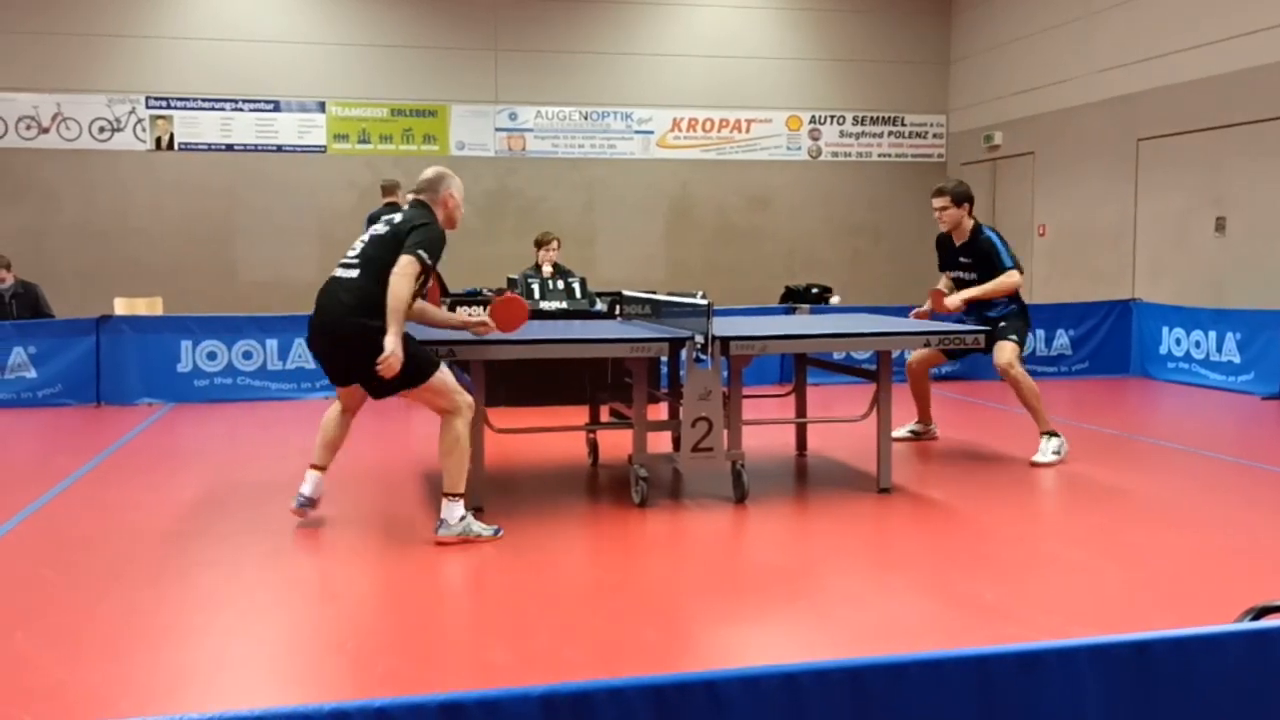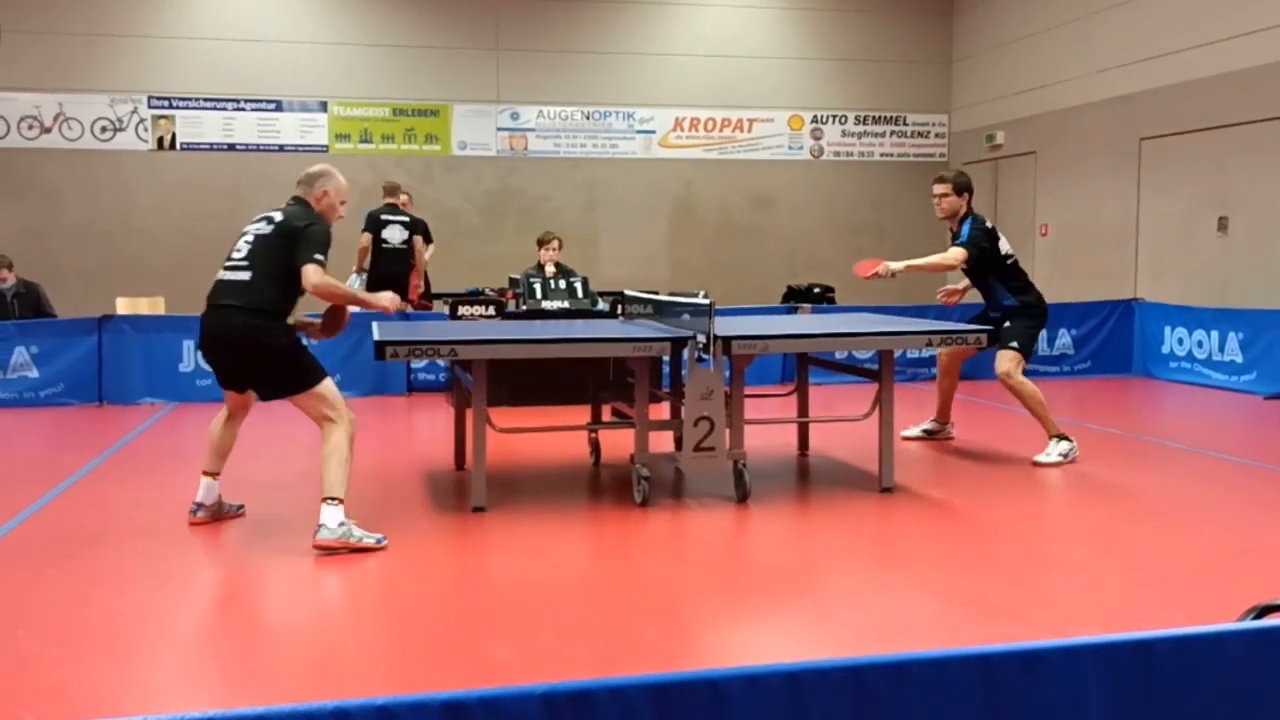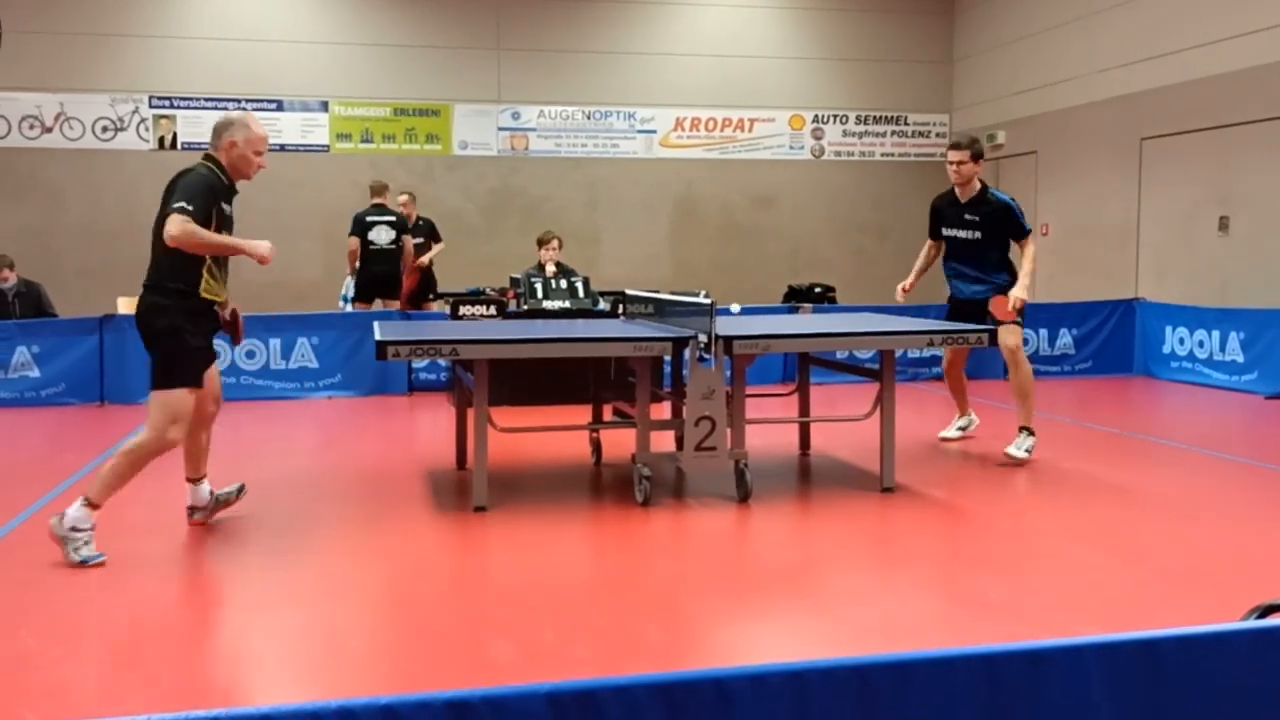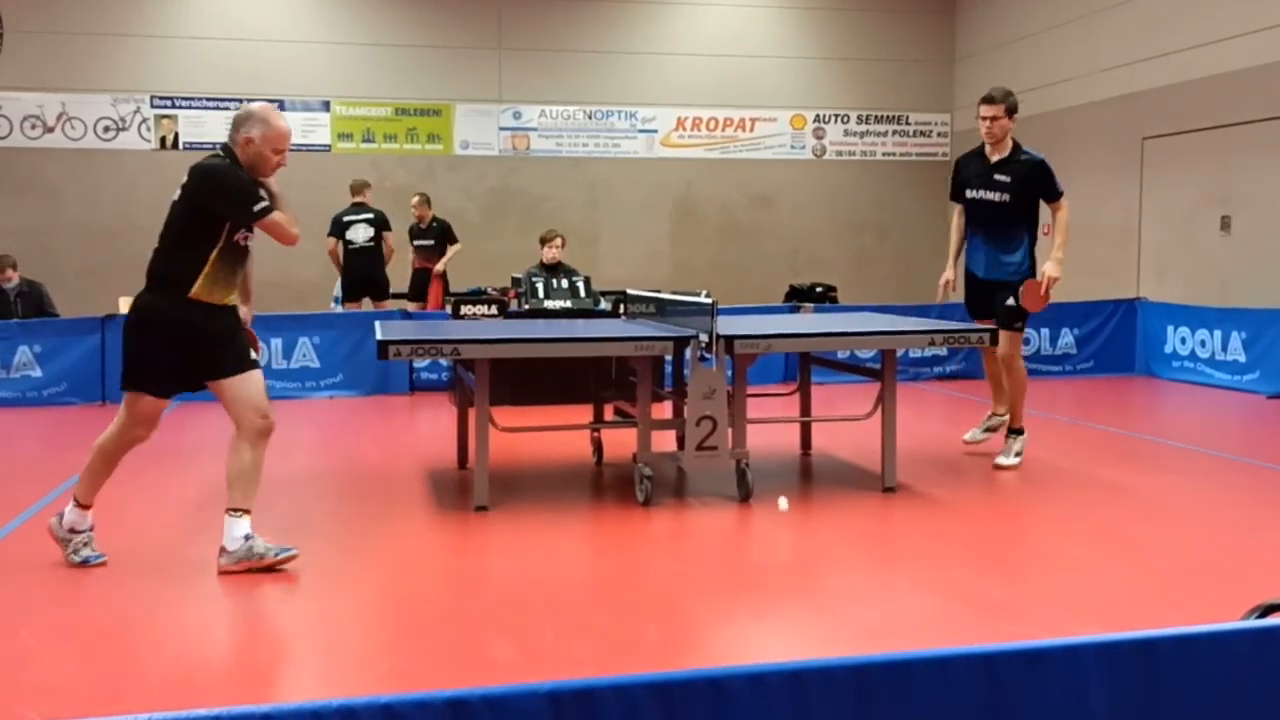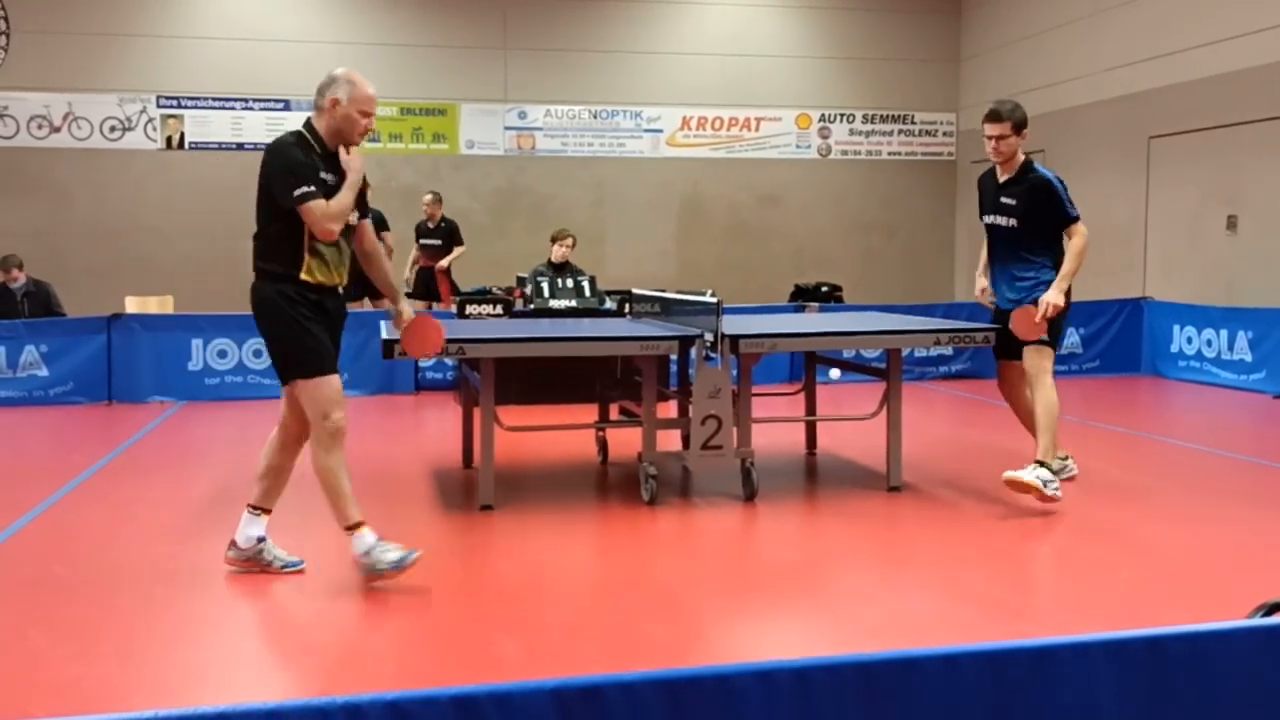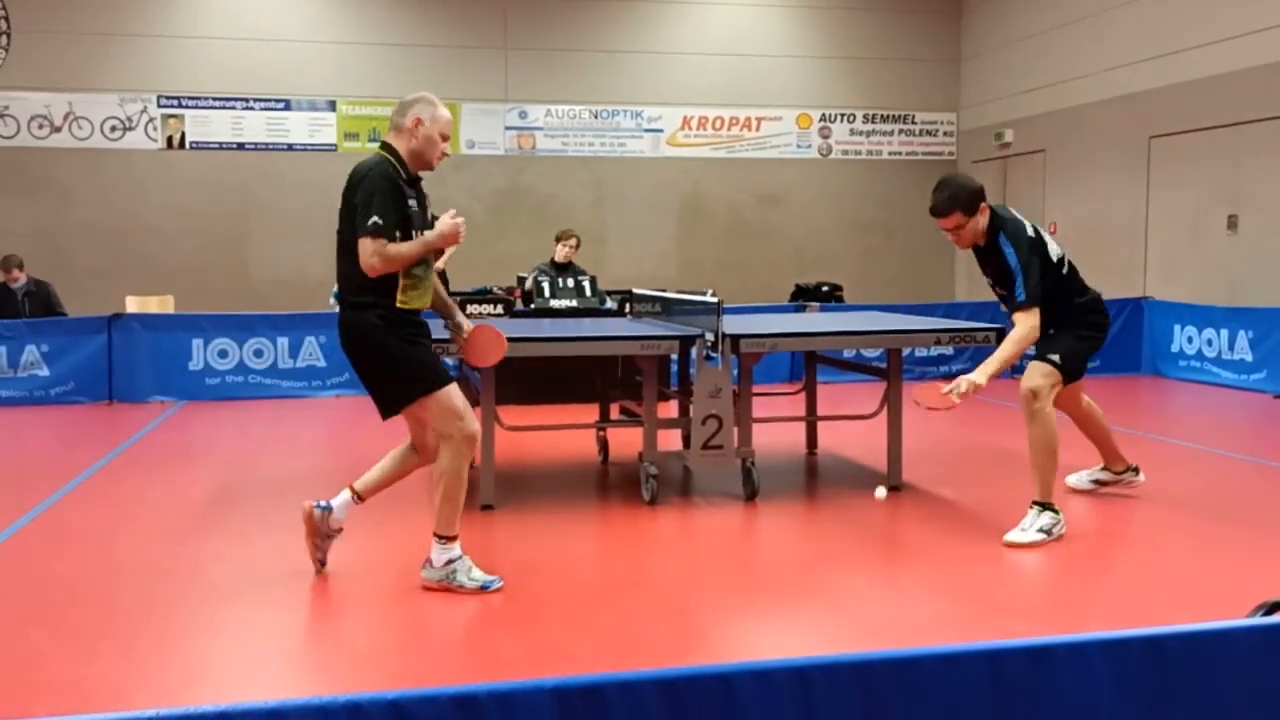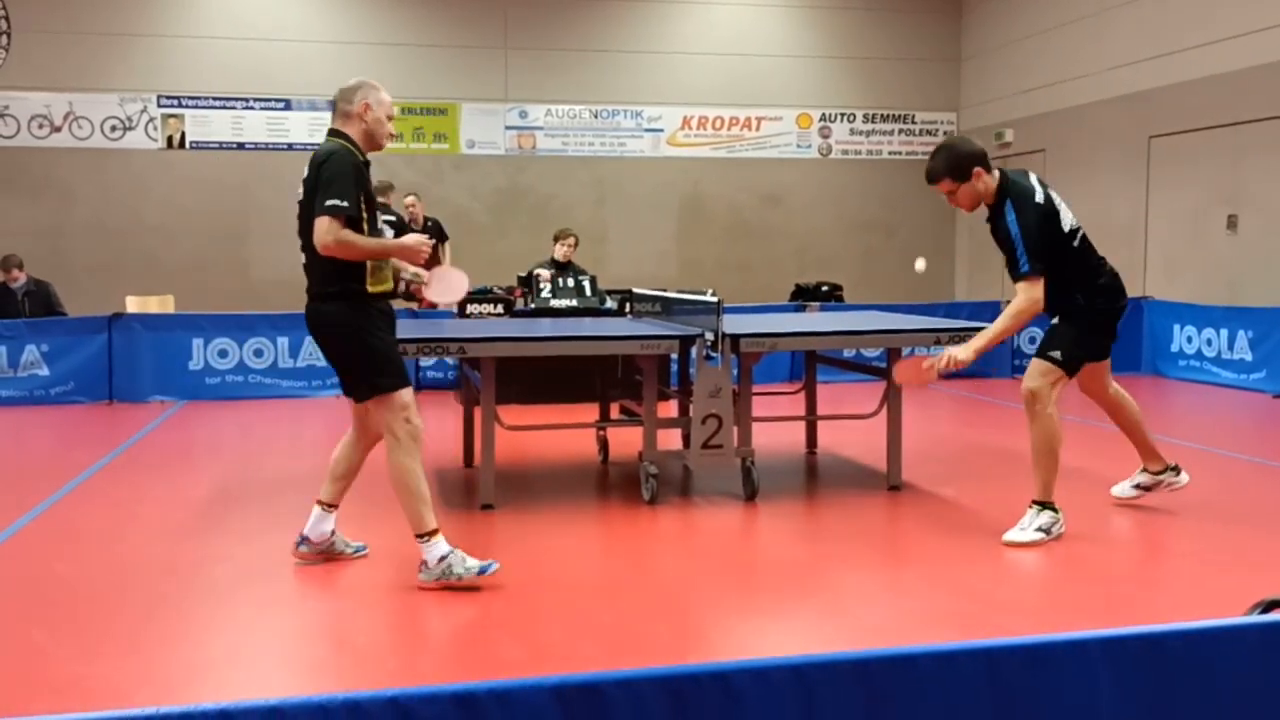
dt=0.4s
person 1, frame 1
left shoulder: (395, 223)
right shoulder: (428, 230)
right elbow: (400, 276)
left wrist: (467, 322)
right wrist: (394, 337)
left hip: (325, 326)
right hip: (361, 329)
left knee: (349, 401)
right knee: (458, 407)
left ankle: (309, 491)
right ankle: (453, 517)
person 1, frame 2
left shoulder: (268, 222)
right shoulder: (311, 223)
right elbow: (313, 282)
left wrist: (294, 323)
right wrist: (371, 300)
left hip: (215, 328)
right hip: (258, 330)
left knee: (236, 408)
right knee: (338, 419)
left ankle: (207, 500)
right ankle: (333, 522)
person 1, frame 3
left shoulder: (217, 188)
right shoulder: (200, 181)
right elbow: (176, 235)
left wrist: (222, 303)
right wrist: (247, 246)
left hip: (189, 314)
right hip: (175, 316)
left knee: (208, 405)
right knee: (168, 432)
left ankle: (200, 497)
right ankle: (77, 519)
person 1, frame 4
left shoulder: (240, 181)
right shoulder: (216, 176)
right elbow: (289, 234)
left wrist: (245, 305)
right wrist: (272, 192)
left hip: (214, 318)
right hip: (167, 315)
left knee: (257, 421)
right knee: (134, 428)
left ankle: (237, 541)
right ankle: (73, 520)
person 1, frame 5
left shoulder: (345, 164)
right shoulder: (287, 154)
left elbow: (365, 240)
right elbow: (327, 226)
left wrist: (398, 301)
right wrist: (350, 178)
left hip: (326, 300)
right hip: (288, 300)
left knee: (298, 425)
right knee: (331, 424)
left ankle: (249, 538)
right ankle: (362, 544)
person 1, frame 6
left shoulder: (412, 185)
right shoulder: (375, 177)
right elbow: (374, 262)
left wrist: (454, 317)
right wrist: (436, 238)
left hip: (399, 326)
right hip: (378, 327)
left knee: (428, 445)
right knee: (461, 430)
left ankle: (334, 511)
right ankle: (444, 560)
person 1, frame 7
left shoulder: (334, 160)
right shoulder: (341, 161)
right elbow: (328, 240)
left wrist: (402, 268)
right wrist: (397, 247)
left hip: (347, 311)
right hip: (349, 314)
left knee: (369, 426)
right knee: (404, 430)
left ankle: (318, 531)
right ankle: (435, 555)
person 2, frame 1
left shoulder: (988, 240)
right shoulder: (944, 241)
left elbow: (1013, 280)
left wrist: (964, 296)
right wrist: (929, 307)
left hip: (1007, 317)
right hip: (971, 320)
left knee: (1006, 363)
right knee: (915, 363)
left ankle: (1051, 437)
right ankle: (925, 424)
person 2, frame 2
left shoulder: (973, 228)
right shoulder: (963, 229)
left elbow: (952, 260)
left wrist: (903, 265)
right wrist: (964, 287)
left hip: (1024, 312)
right hip: (998, 311)
left knee: (1006, 371)
right knee: (947, 355)
left ankle: (1061, 439)
right ankle: (941, 423)
person 2, frame 3
left shoulder: (1001, 204)
right shoulder: (940, 205)
left elbow: (1028, 246)
right elbow: (934, 245)
left wrist: (1022, 284)
right wrist: (913, 278)
left hip: (999, 290)
right hip: (961, 295)
left knee: (1011, 346)
right knee: (951, 364)
left ankle: (1026, 433)
right ankle: (965, 417)
person 2, frame 4
left shoulder: (1034, 166)
right shoulder: (965, 164)
left elbow: (1060, 209)
left wrist: (1054, 259)
right wrist: (951, 264)
left hip: (1017, 271)
right hip: (978, 271)
left knee: (1008, 352)
right knee: (987, 347)
left ankle: (1017, 431)
right ankle: (999, 411)
person 2, frame 5
left shoulder: (1044, 183)
right shoulder: (986, 183)
left elbow: (1078, 237)
left wrist: (1059, 288)
right wrist: (983, 273)
left hip: (1039, 297)
right hip: (1006, 298)
left knee: (1036, 371)
right knee: (1009, 381)
left ankle: (1046, 470)
right ankle: (1056, 458)
person 2, frame 6
left shoulder: (1012, 247)
right shoulder: (985, 229)
left elbow: (1027, 327)
left wrist: (983, 373)
left hip: (1080, 318)
right hip: (1062, 316)
left knee: (1033, 389)
right knee: (1067, 396)
left ankle: (1046, 510)
right ankle: (1119, 468)
person 2, frame 7
left shoulder: (1018, 213)
right shoulder: (1014, 180)
left elbow: (1030, 300)
left wrist: (971, 349)
left hip: (1089, 305)
right hip: (1093, 295)
left knee: (1036, 389)
right knee: (1098, 387)
left ankle: (1046, 510)
right ankle: (1159, 468)
